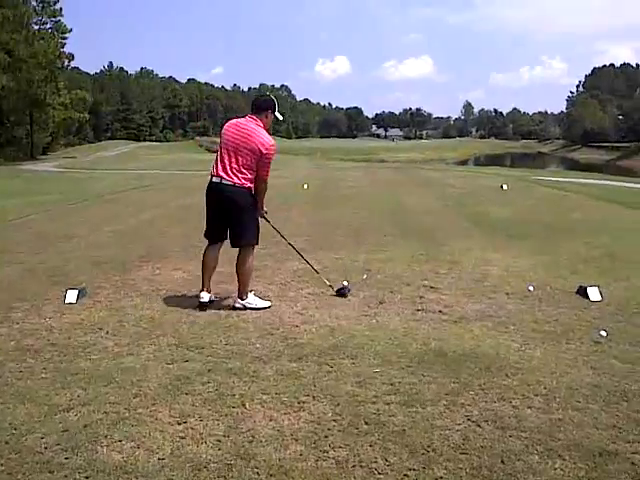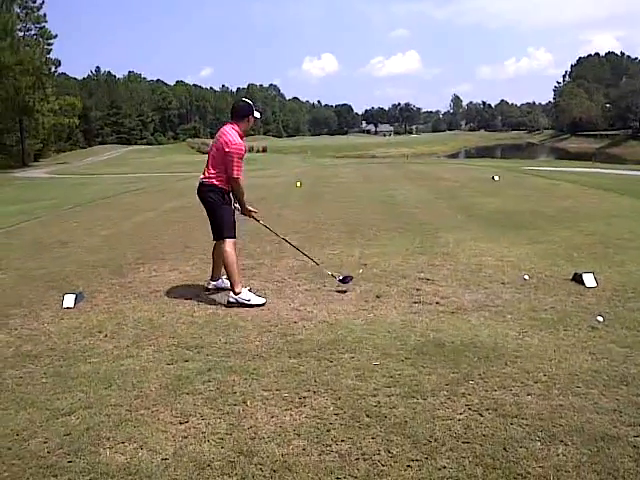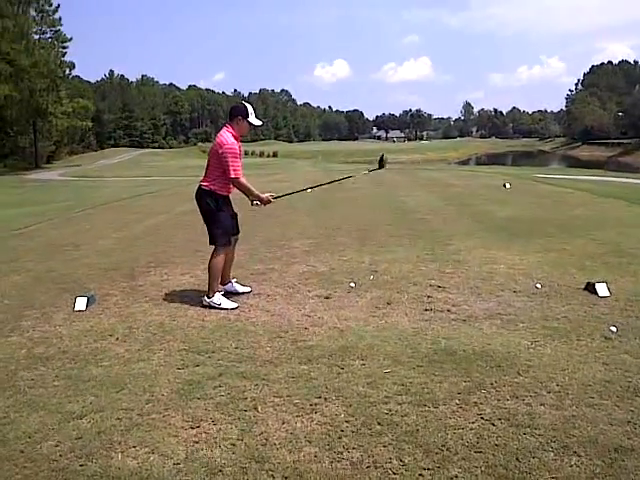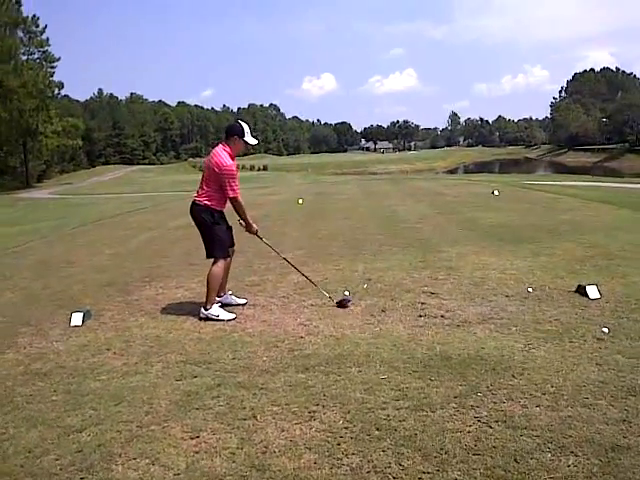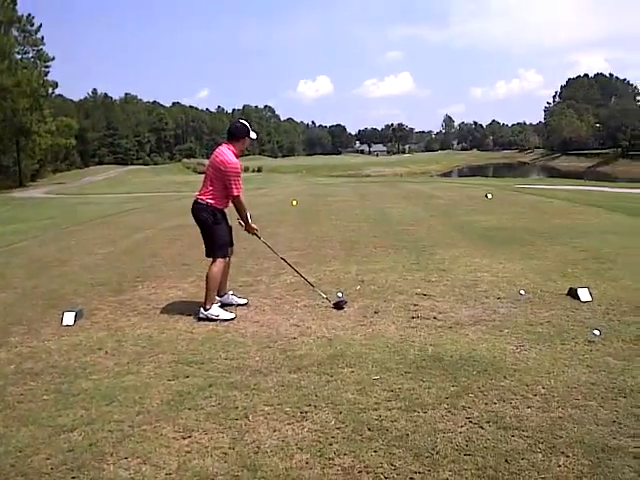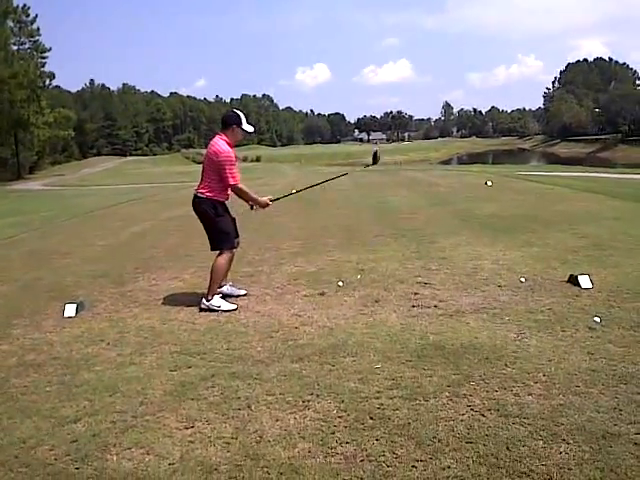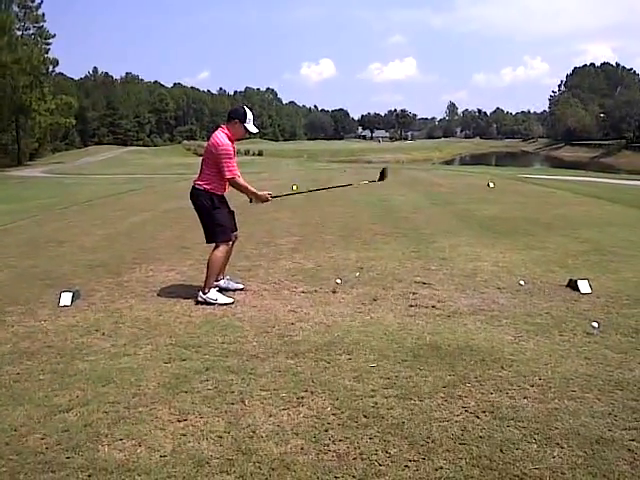
dt=0.7s
person 1, frame 1
left shoulder: (229, 125)
right shoulder: (267, 142)
right elbow: (262, 181)
right wrist: (260, 206)
left hip: (215, 187)
right hip: (239, 193)
left knee: (214, 242)
right knee: (247, 247)
left ankle: (205, 292)
right ankle: (243, 297)
person 1, frame 2
left shoulder: (225, 131)
right shoulder: (236, 143)
right elbow: (235, 179)
left wrist: (237, 201)
right wrist: (243, 205)
left hip: (210, 188)
right hip: (215, 191)
left knee: (221, 237)
right knee: (228, 240)
left ankle: (215, 280)
right ankle: (237, 291)
person 1, frame 3
left shoulder: (230, 138)
right shoulder: (229, 143)
left elbow: (237, 175)
right elbow: (236, 180)
left wrist: (252, 195)
right wrist: (258, 196)
left hip: (219, 196)
right hip: (212, 197)
left knee: (232, 239)
right knee: (222, 245)
left ankle: (225, 283)
right ankle: (211, 296)
person 1, frame 4
left shoulder: (220, 152)
right shoulder: (226, 163)
left elbow: (231, 196)
right elbow: (235, 198)
left wrist: (242, 218)
right wrist: (248, 223)
left hip: (211, 209)
right hip: (207, 211)
left knee: (228, 251)
right knee: (221, 257)
left ankle: (221, 295)
right ankle: (209, 308)
person 1, frame 5
left shoulder: (222, 151)
right shoulder: (231, 162)
right elbow: (237, 197)
left wrist: (243, 214)
right wrist: (248, 223)
left hip: (211, 208)
right hip: (209, 210)
left knee: (227, 251)
right knee: (220, 257)
left ankle: (222, 295)
right ankle: (208, 308)
person 1, frame 6
left shoulder: (219, 143)
right shoulder: (224, 151)
left elbow: (231, 184)
right elbow: (235, 186)
left wrist: (250, 199)
right wrist: (258, 201)
left hip: (212, 201)
right hip: (209, 203)
left knee: (232, 243)
right knee: (226, 248)
left ankle: (221, 286)
right ankle: (210, 299)
person 1, frame 7
left shoulder: (224, 138)
right shoulder: (223, 143)
left elbow: (234, 174)
right elbow: (233, 180)
left wrist: (252, 192)
right wrist: (257, 194)
left hip: (213, 195)
right hip: (206, 195)
left knee: (231, 236)
right knee: (223, 242)
left ankle: (219, 279)
right ankle: (207, 291)
